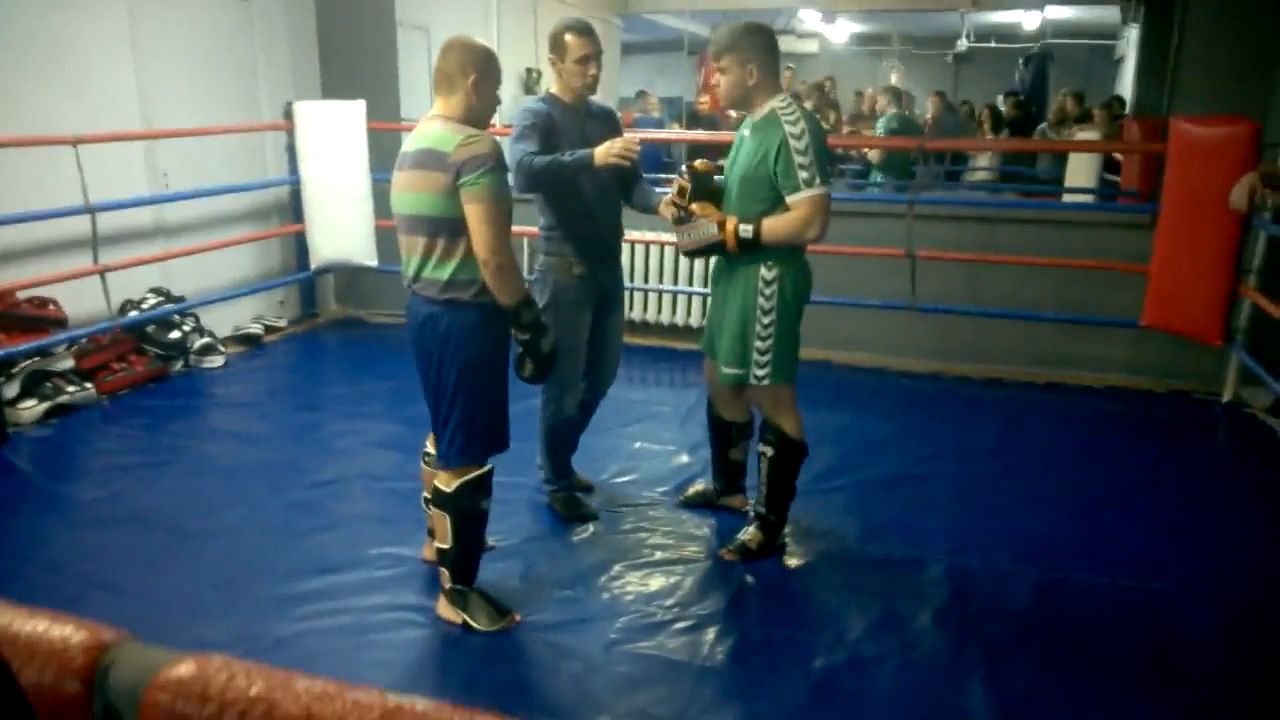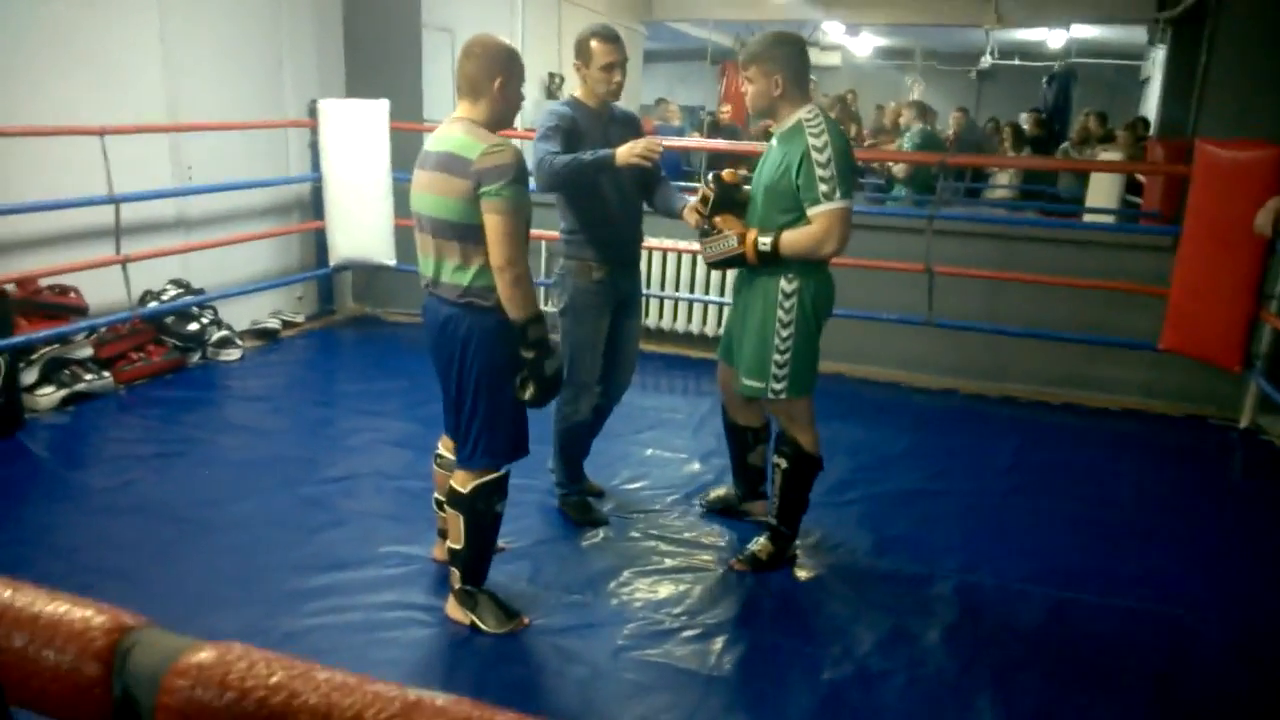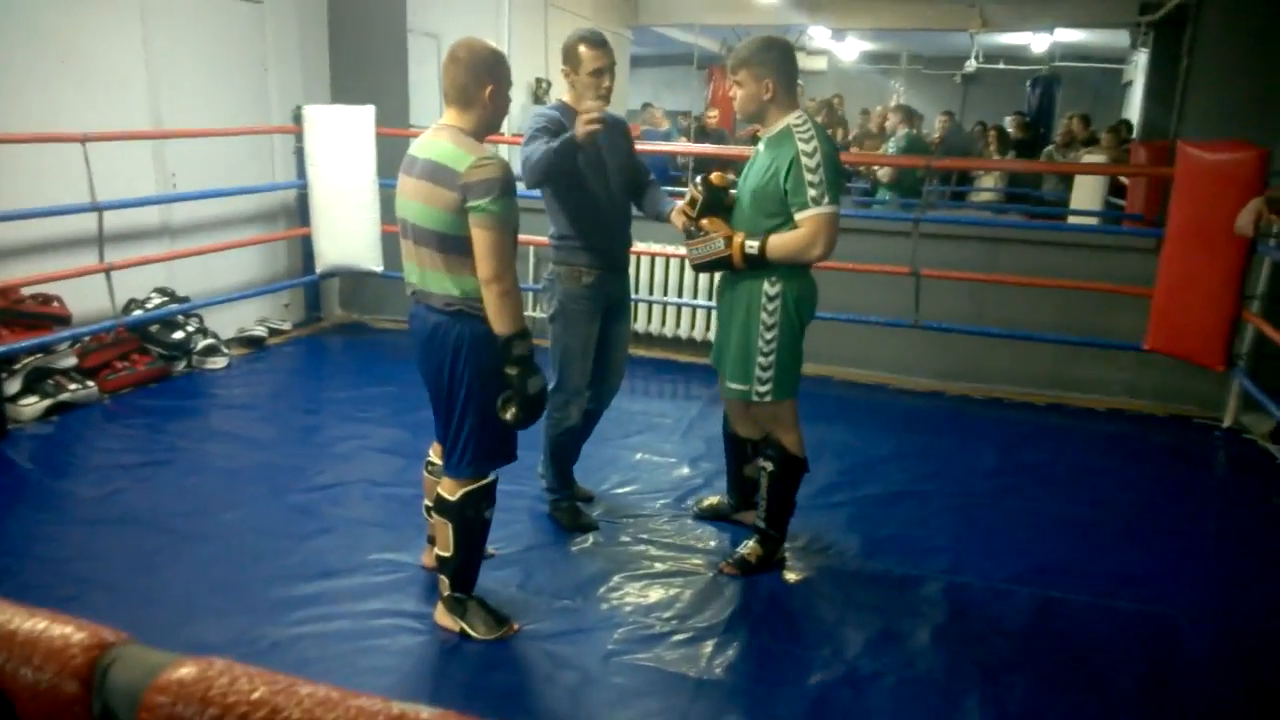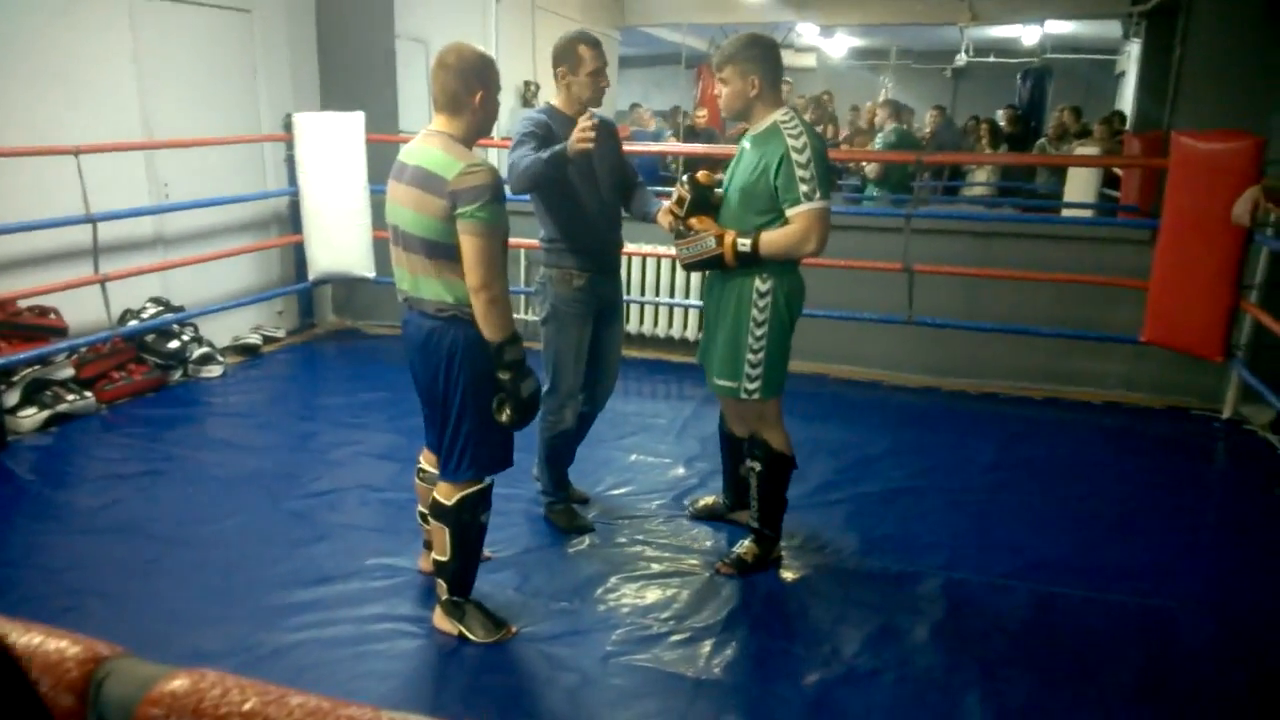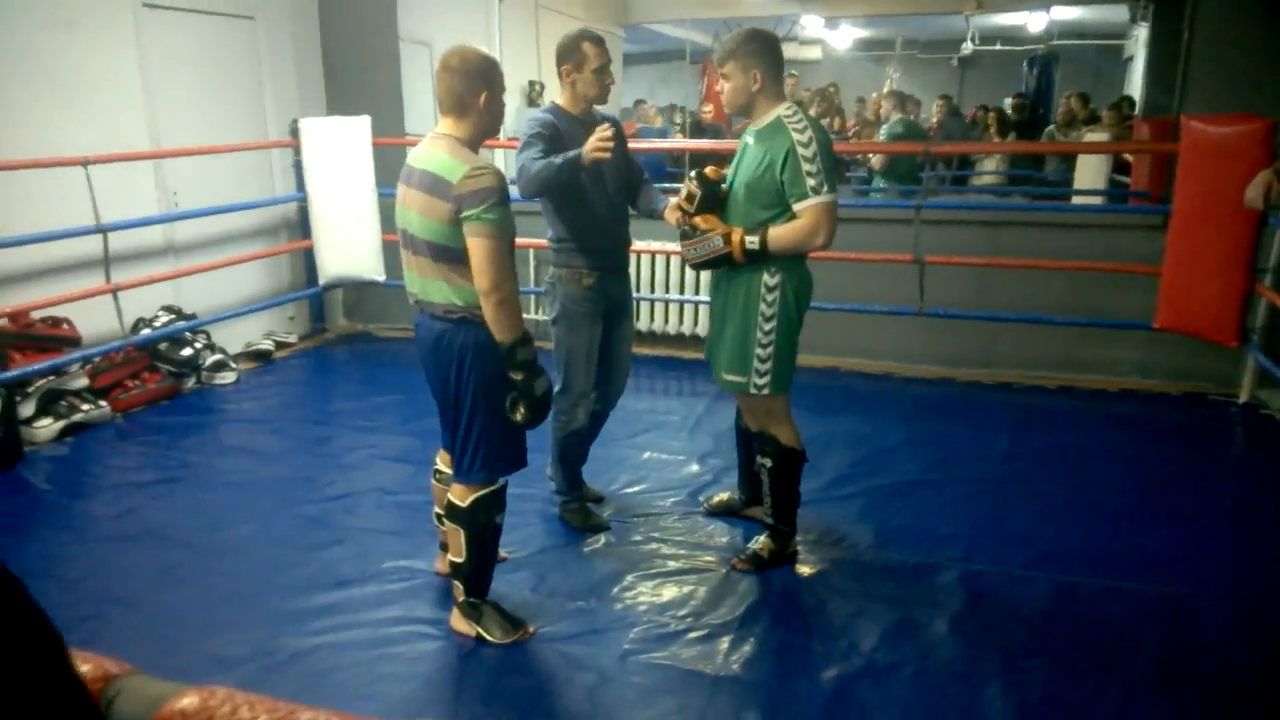
dt=0.2s
person 1, frame 1
left shoulder: (409, 147)
right shoulder: (475, 148)
right elbow: (492, 255)
right wrist: (529, 320)
left hip: (423, 308)
right hip: (464, 317)
left knee: (444, 433)
right knee: (468, 454)
left ankle: (437, 538)
right ankle: (456, 592)
person 1, frame 2
left shoulder: (432, 146)
right shoulder: (497, 155)
right elbow: (507, 266)
right wrist: (536, 340)
left hip: (440, 308)
right hip: (481, 320)
left knee: (458, 432)
right knee: (486, 457)
left ankle: (448, 538)
right ankle: (466, 593)
person 1, frame 3
left shoulder: (417, 151)
right shoulder: (485, 168)
right elbow: (496, 280)
right wrist: (519, 359)
left hip: (426, 316)
right hip: (467, 329)
left knee: (447, 440)
right knee: (472, 463)
left ankle: (438, 544)
right ankle: (456, 600)
person 1, frame 4
left shoulder: (406, 157)
right shoulder: (473, 175)
right elbow: (485, 288)
right wrist: (512, 365)
left hip: (417, 323)
right hip: (459, 335)
left knee: (438, 447)
right knee: (468, 470)
left ankle: (435, 550)
right ankle: (453, 603)
person 1, frame 5
left shoulder: (415, 160)
right shoulder: (477, 177)
right elbow: (494, 290)
right wrist: (525, 365)
left hip: (430, 325)
right hip: (470, 336)
left knee: (455, 448)
right knee: (481, 470)
left ankle: (453, 550)
right ankle: (471, 605)
person 2, frame 1
left shoulder: (792, 128)
right shoulder: (753, 122)
left elbow: (811, 221)
left wrist: (731, 233)
right wrist: (706, 200)
left hip: (769, 279)
right hip: (735, 272)
left knee: (773, 400)
right knee: (721, 380)
left ankle: (770, 525)
right ankle: (727, 485)
person 2, frame 2
left shoulder: (817, 139)
right shoulder: (786, 133)
left elbow: (829, 237)
left wrist: (750, 244)
right wrist: (732, 207)
left hip: (791, 292)
right hip: (761, 286)
left knee: (790, 411)
right knee: (733, 386)
left ankle: (781, 537)
right ankle: (749, 491)
person 2, frame 3
left shoulder: (806, 145)
right shoulder: (771, 140)
left elbow: (817, 241)
left wrist: (737, 246)
right wrist: (719, 210)
left hip: (773, 295)
right hip: (744, 289)
left knee: (774, 415)
right knee: (738, 403)
left ankle: (771, 540)
right ankle: (742, 499)
person 2, frame 4
left shoulder: (793, 142)
right shoulder: (754, 138)
left elbow: (809, 236)
left wrist: (728, 245)
right wrist: (705, 208)
left hip: (760, 292)
right hip: (731, 287)
left knee: (760, 413)
right knee: (733, 403)
left ankle: (767, 539)
right ankle: (736, 499)
person 2, frame 5
left shoulder: (797, 136)
right shoulder: (755, 133)
left elbow: (817, 229)
left wrist: (738, 242)
right wrist: (707, 203)
left hip: (769, 286)
right hip: (737, 281)
left knee: (769, 407)
right knee: (747, 398)
left ankle: (782, 534)
right ankle: (751, 494)
person 3, frame 1
left shoulder: (605, 117)
right shoulder: (536, 116)
left elbow: (629, 182)
right elbow: (524, 173)
left wrist: (659, 203)
right wrist: (591, 158)
left hip: (608, 265)
right hip: (565, 269)
left knee: (601, 374)
right knee: (564, 380)
left ankle: (558, 459)
right ankle: (557, 483)
person 3, frame 2
left shoulder: (628, 121)
right shoulder: (560, 119)
left elbow: (652, 183)
right elbow: (546, 173)
left wrist: (682, 206)
right wrist: (612, 157)
left hip: (626, 270)
right hip: (584, 273)
left knee: (616, 380)
right knee: (580, 385)
left ankle: (570, 464)
right ankle: (568, 487)
person 3, frame 3
left shoulder: (616, 126)
right shoulder: (549, 122)
left elbow: (641, 186)
right elbow: (533, 170)
left wrist: (670, 210)
right wrist: (576, 137)
left hip: (615, 275)
right hip: (574, 278)
left knee: (606, 385)
right knee: (570, 390)
left ankle: (558, 468)
right ankle: (559, 493)
person 3, frame 4
left shoulder: (606, 129)
right shoulder: (538, 126)
left elbow: (629, 187)
right elbow: (518, 177)
left wrist: (657, 210)
right wrist: (567, 150)
left hip: (607, 277)
right hip: (566, 281)
left knee: (600, 387)
right knee: (563, 392)
left ankle: (551, 469)
right ankle: (554, 495)
person 3, frame 5
left shoulder: (610, 126)
right shoulder: (544, 126)
left elbow: (635, 184)
right elbow: (528, 180)
left wrist: (664, 207)
right wrist: (581, 156)
left hip: (616, 275)
right hip: (575, 280)
left knee: (611, 385)
right knee: (575, 392)
left ankle: (566, 469)
right ankle: (568, 494)
